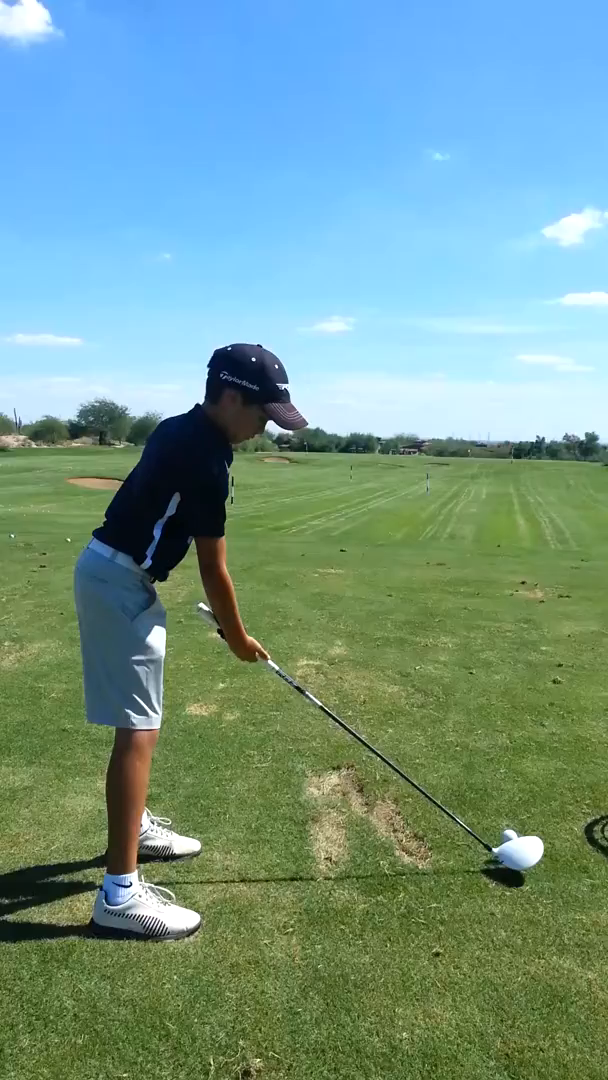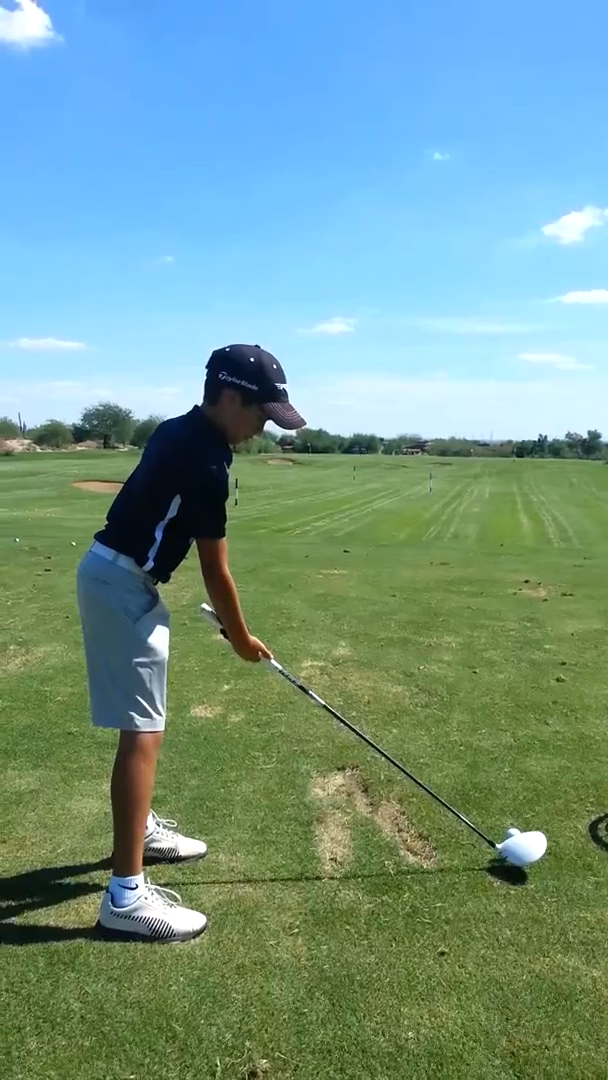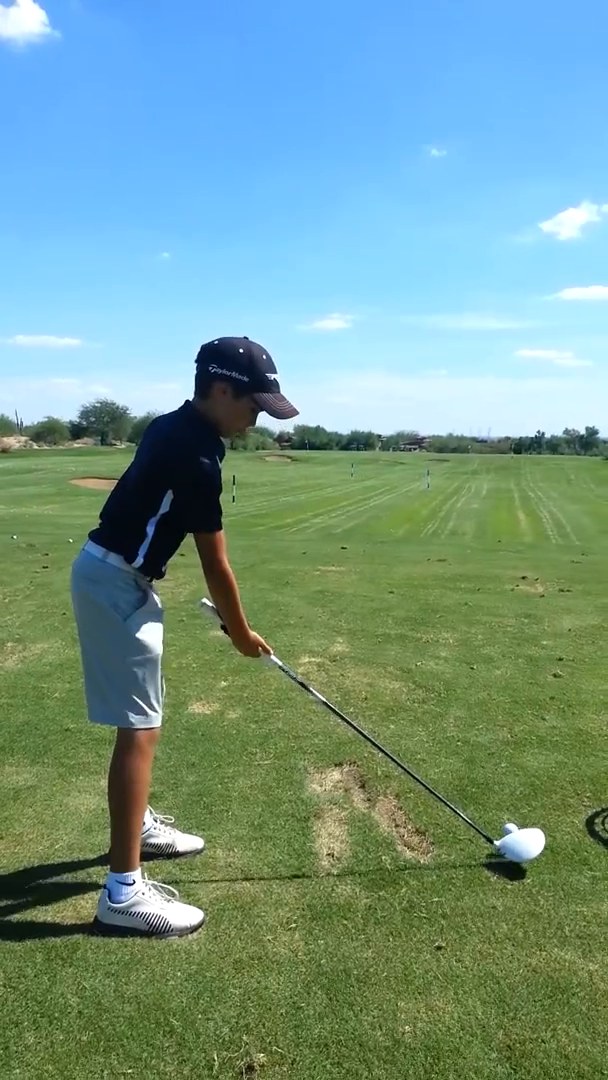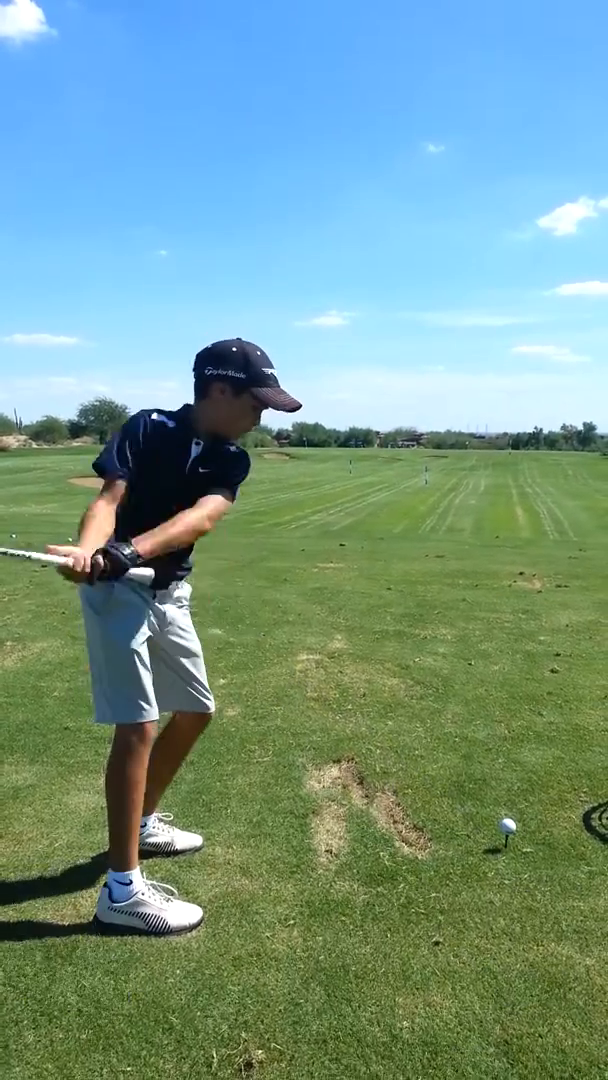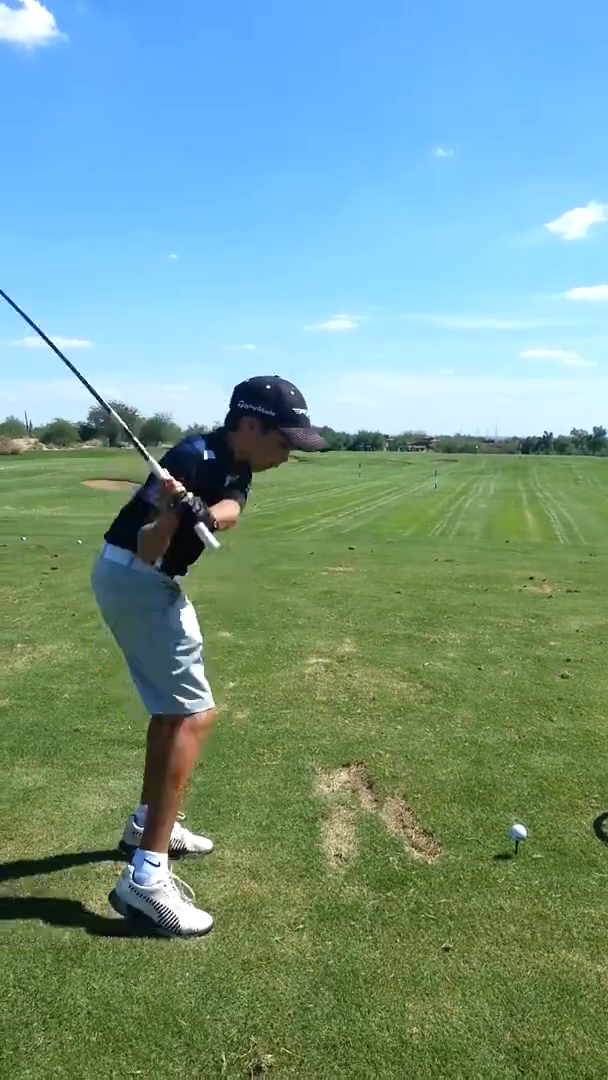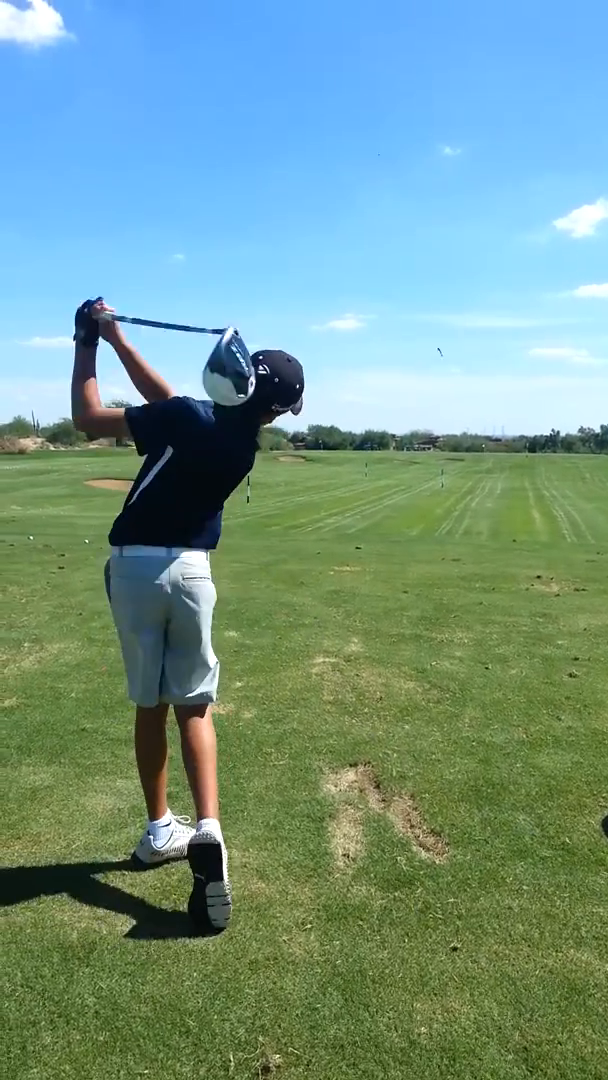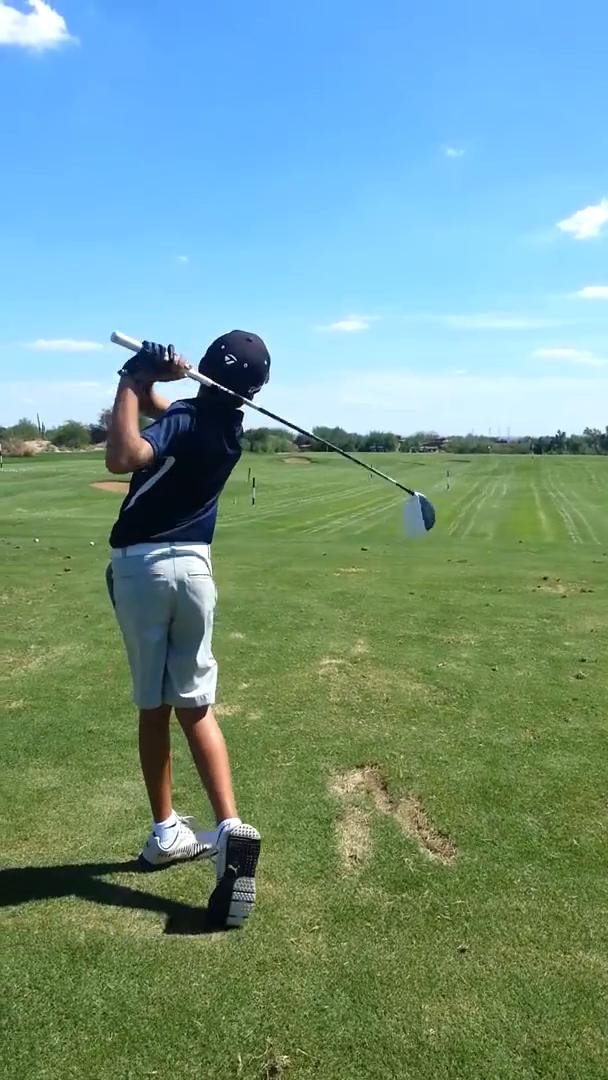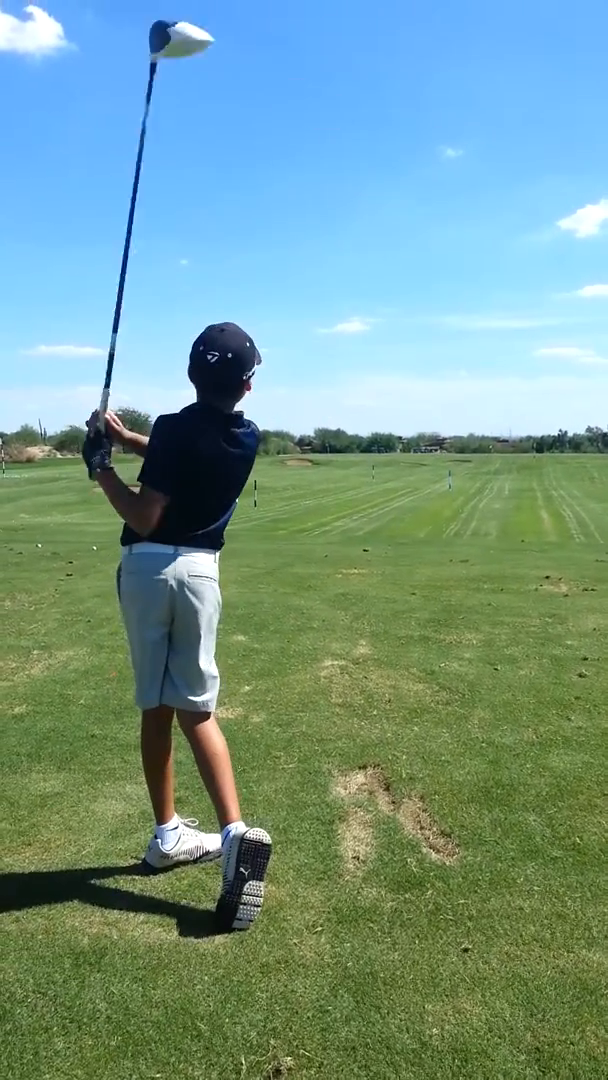
dt=0.5s
person 1, frame 1
left shoulder: (181, 430)
right shoulder: (205, 461)
right elbow: (213, 568)
right wrist: (237, 637)
left hip: (114, 570)
right hip: (121, 582)
left knee: (142, 716)
right knee: (138, 728)
left ankle: (135, 825)
right ankle: (119, 891)
person 1, frame 2
left shoulder: (179, 431)
right shoulder: (205, 464)
right elbow: (214, 570)
right wrist: (241, 638)
left hip: (116, 572)
right hip: (124, 584)
left knee: (146, 718)
right knee: (143, 730)
left ankle: (141, 827)
right ankle: (125, 895)
person 1, frame 3
left shoulder: (174, 428)
right shoulder: (195, 459)
left elbow: (208, 539)
right elbow: (214, 562)
left wrist: (230, 616)
right wrist: (240, 630)
left hip: (120, 574)
right hip: (116, 584)
left knee: (146, 710)
right knee: (139, 726)
left ankle: (139, 824)
right ankle: (123, 890)
person 1, frame 4
left shoulder: (234, 460)
right shoulder: (148, 430)
left elbow: (199, 517)
right elbow: (108, 501)
left wrist: (129, 550)
right wrist: (87, 550)
left hip: (169, 590)
right hip: (116, 589)
left knee: (195, 711)
right knee: (137, 724)
left ankle: (142, 824)
right ankle: (123, 889)
person 1, frame 5
left shoulder: (233, 470)
right shoulder: (196, 456)
left elbow: (224, 515)
right elbow: (150, 543)
left wrist: (194, 512)
right wrist: (170, 513)
left hip: (127, 578)
right hip: (140, 582)
left knee: (169, 703)
right knee: (191, 716)
left ankle: (149, 822)
right ankle: (144, 873)
person 1, frame 6
left shoulder: (186, 417)
right shoulder: (244, 447)
left elbow: (88, 419)
left wrist: (90, 344)
right wrist: (115, 337)
left hip: (133, 568)
right hip: (188, 571)
left knee: (150, 703)
right knee: (193, 706)
left ankle: (160, 829)
right ankle: (207, 828)
person 1, frame 7
left shoulder: (184, 420)
right shoulder: (229, 430)
left elbow: (122, 459)
right elbow: (159, 418)
left wrist: (135, 376)
right wrist: (148, 381)
left hip: (141, 566)
right hip: (193, 566)
left knee: (154, 706)
right knee: (195, 705)
left ankle: (165, 831)
right ankle: (228, 828)
person 1, frame 8
left shoulder: (174, 428)
right shoulder: (246, 438)
left elbow: (142, 517)
left wrist: (101, 467)
right wrist: (127, 438)
left hip: (146, 568)
right hip: (199, 571)
left knee: (155, 706)
right knee: (196, 709)
left ankle: (167, 834)
right ankle: (235, 832)
